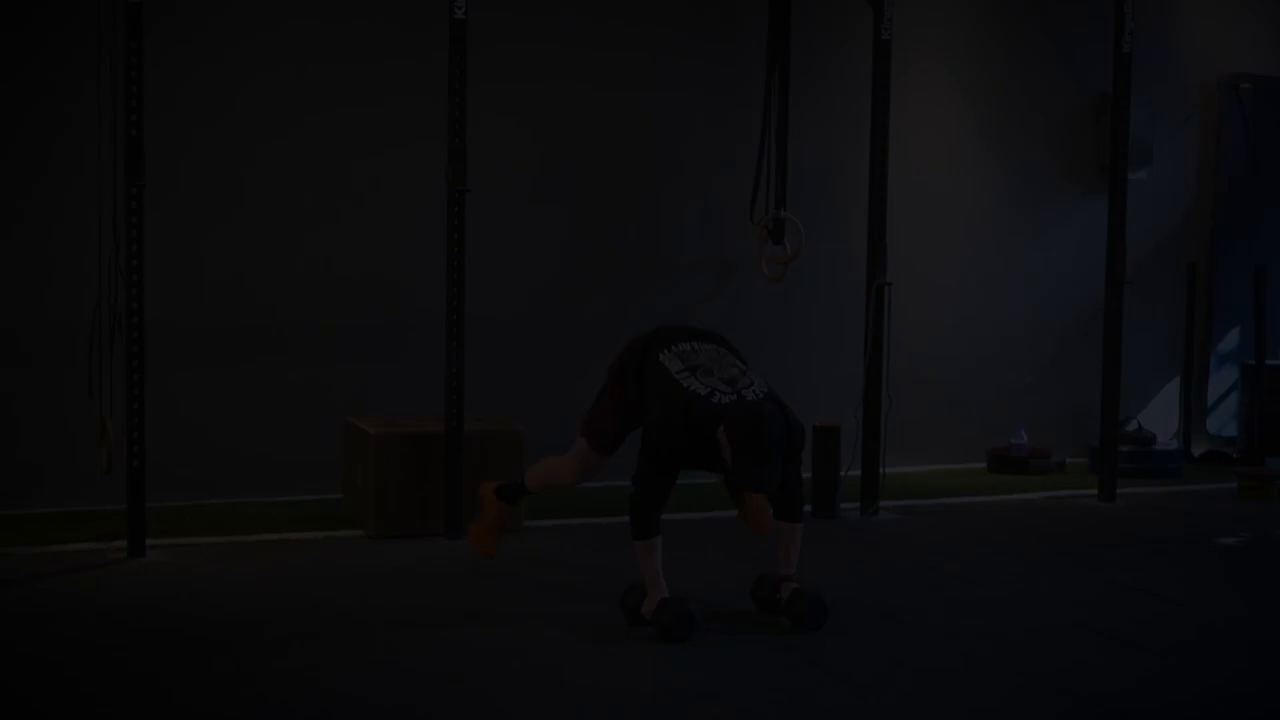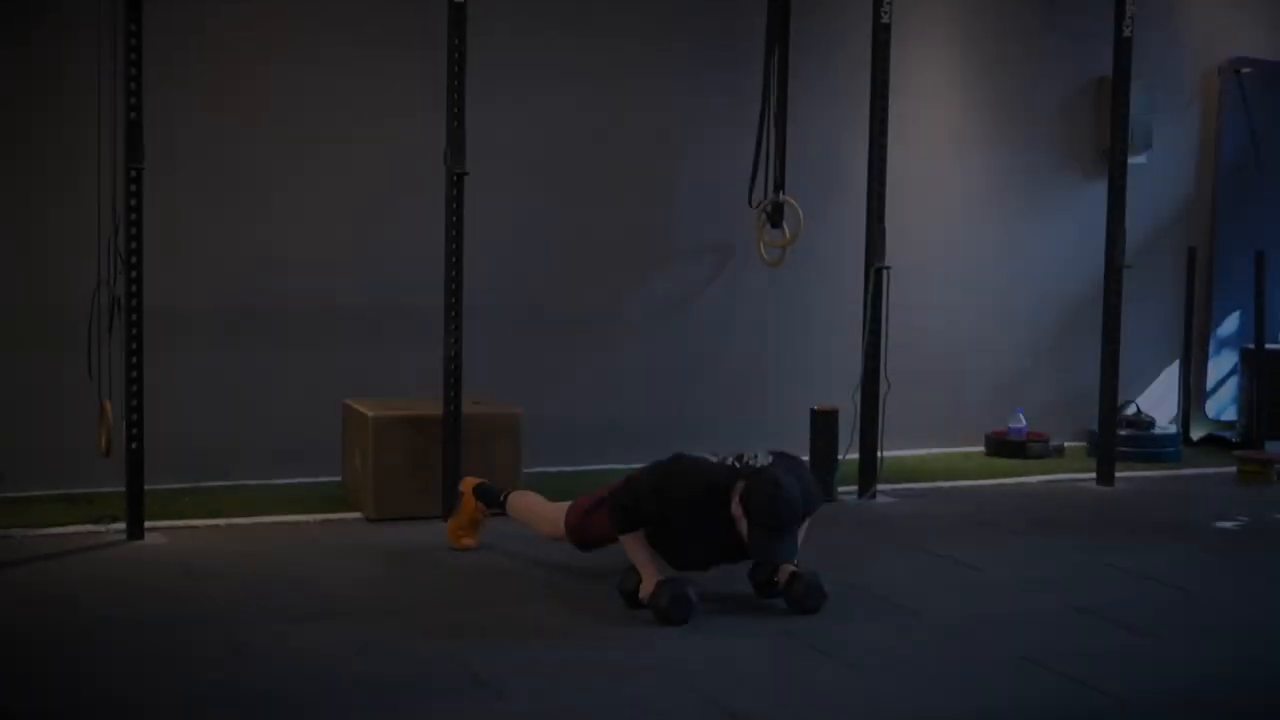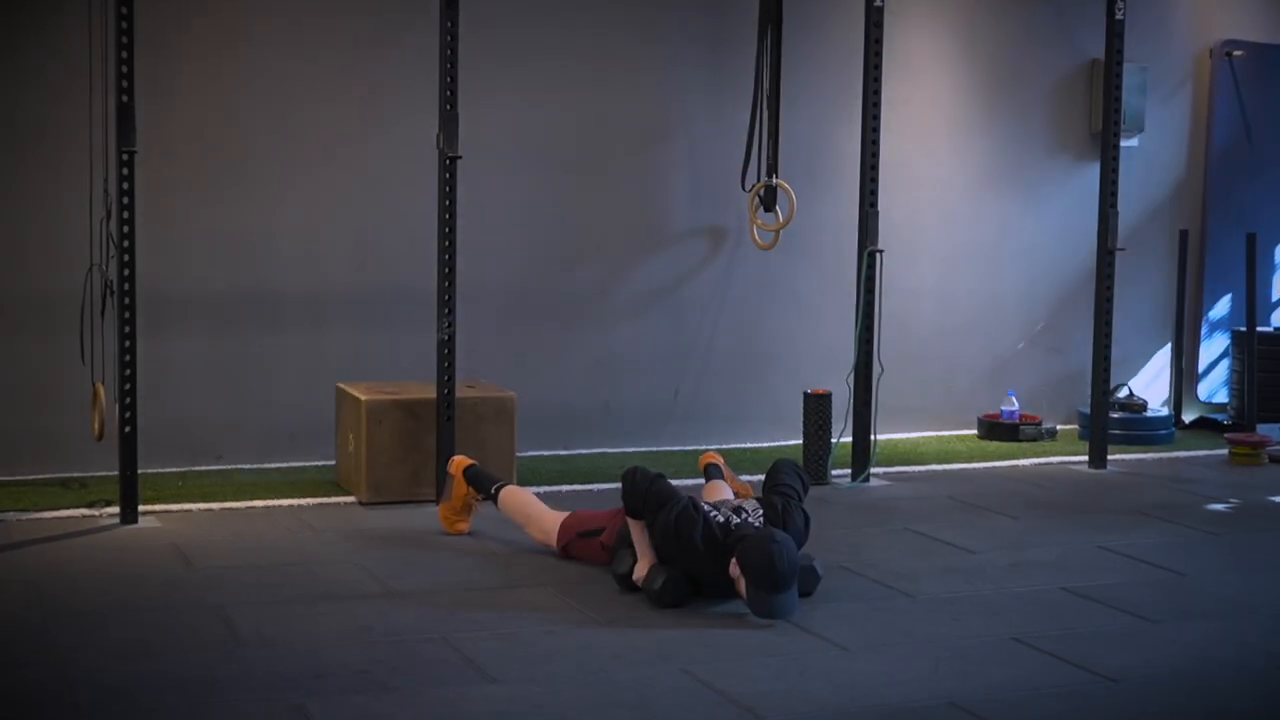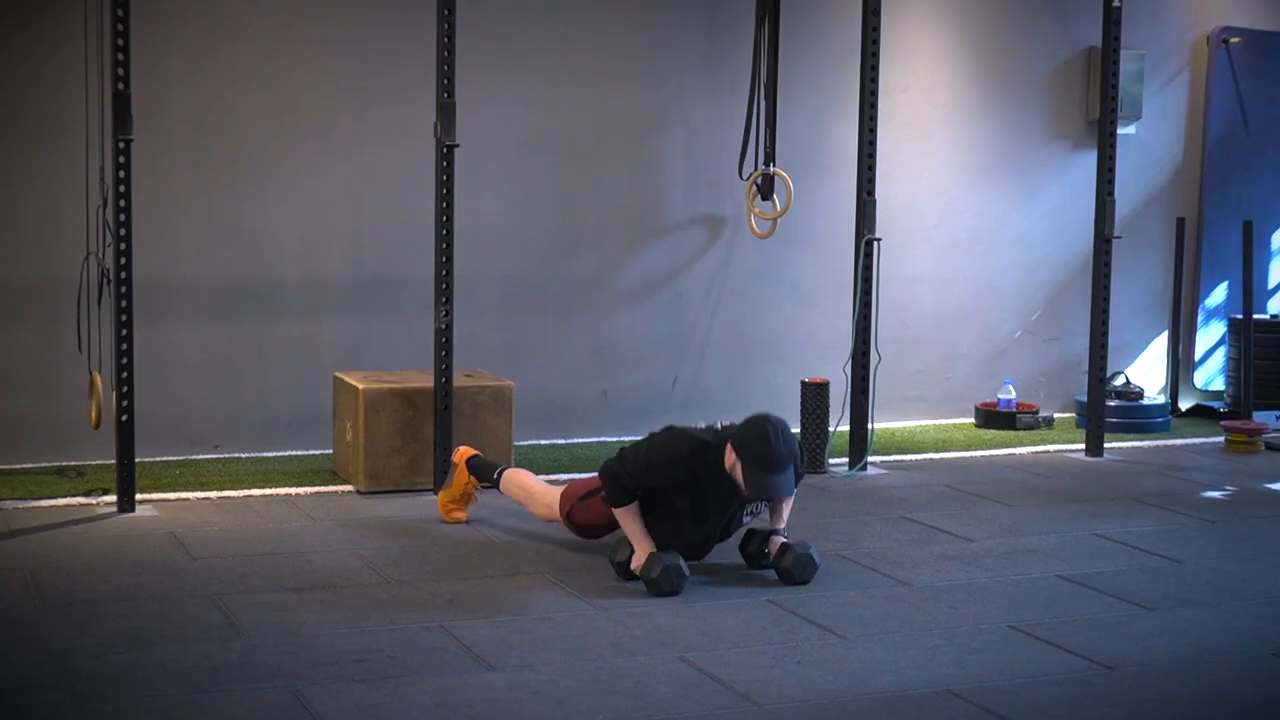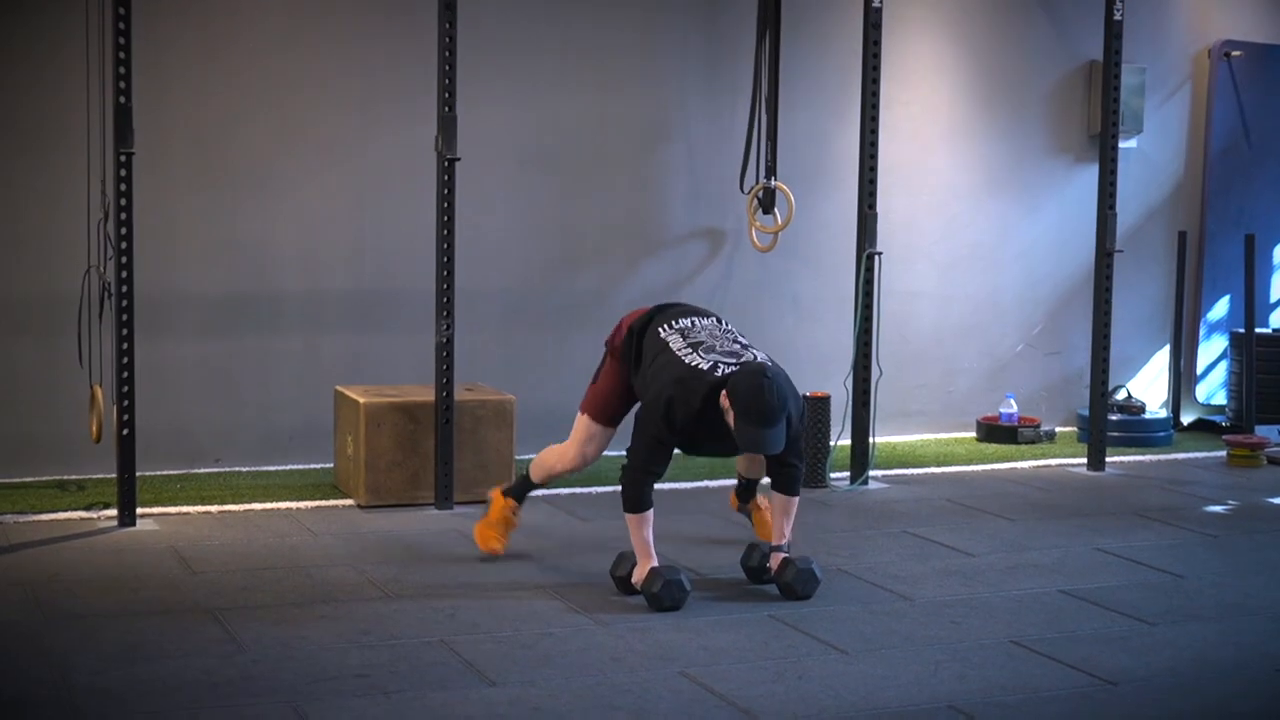
dt=0.3s
person 1, frame 1
left shoulder: (781, 428)
right shoulder: (673, 427)
left elbow: (790, 499)
right elbow: (644, 505)
left wrist: (789, 578)
right wrist: (656, 590)
right knee: (578, 467)
left ankle: (742, 492)
right ankle: (501, 498)
person 1, frame 2
left shoulder: (793, 487)
right shoulder: (690, 488)
right elbow: (622, 507)
left wrist: (788, 560)
right wrist: (650, 576)
right hip: (647, 501)
right knee: (554, 523)
right ankle: (480, 495)
person 1, frame 3
left shoulder: (787, 525)
right shoulder: (694, 536)
left elbow: (786, 469)
right elbow: (635, 481)
right wrist: (645, 558)
right hip: (637, 532)
right knee: (547, 527)
left ankle: (714, 470)
right ankle: (470, 475)
person 1, frame 4
left shoulder: (782, 455)
right shoulder: (683, 450)
right elbow: (614, 476)
left wrist: (777, 532)
right wrist: (643, 547)
right hip: (637, 496)
right knee: (548, 503)
right ankle: (473, 465)
person 1, frame 5
left shoulder: (783, 402)
right shoulder: (677, 397)
left elbow: (788, 470)
right elbow: (640, 472)
left wrist: (780, 550)
right wrist: (646, 561)
left knee: (761, 444)
right knee: (581, 453)
left ankle: (744, 496)
right ankle: (510, 498)
